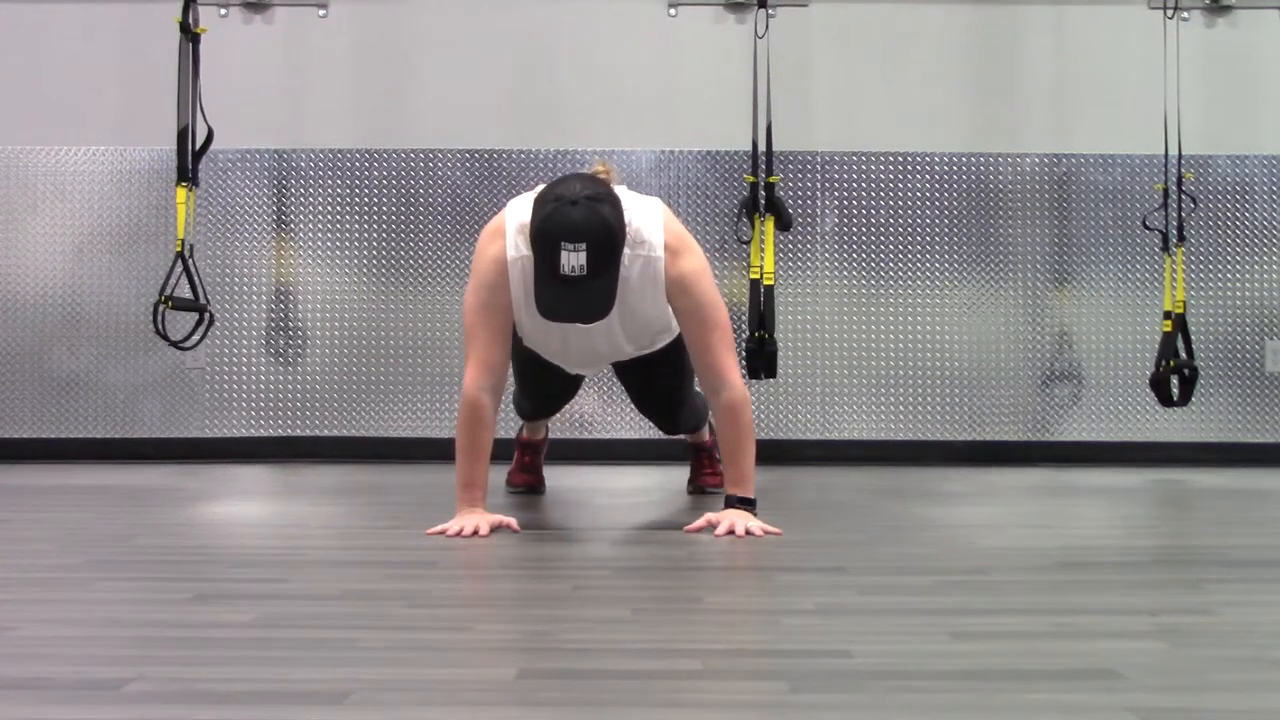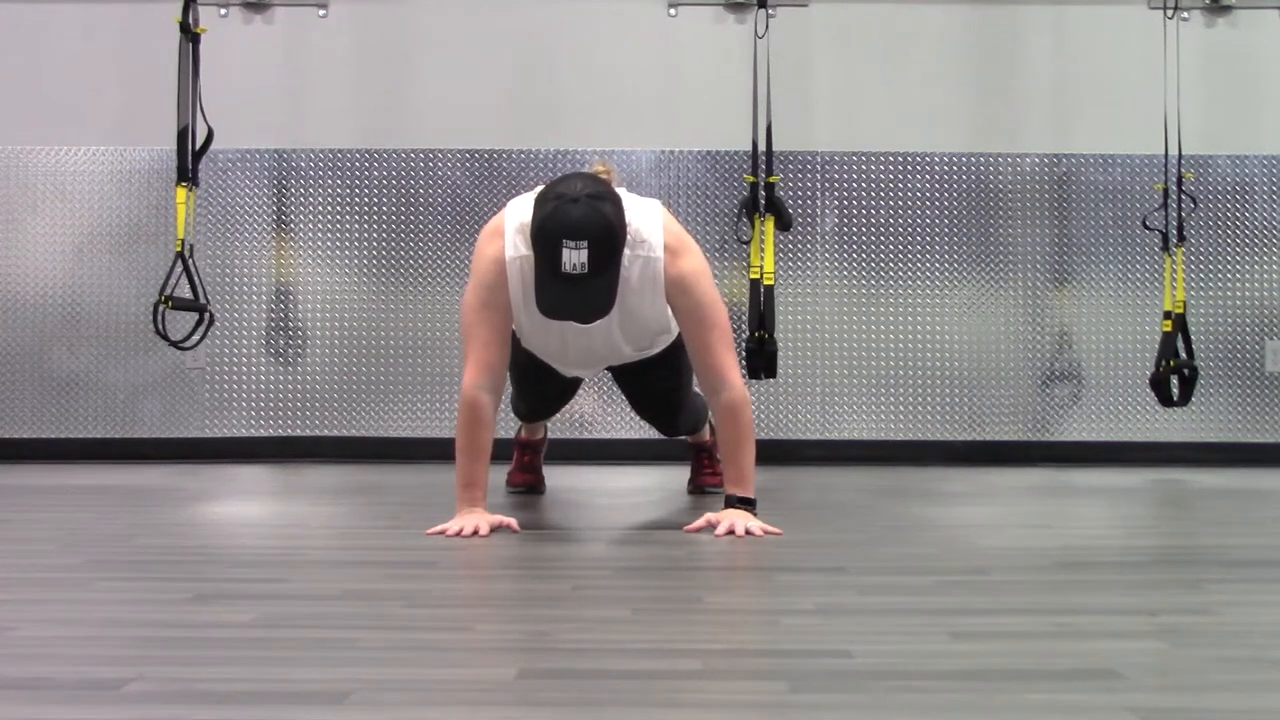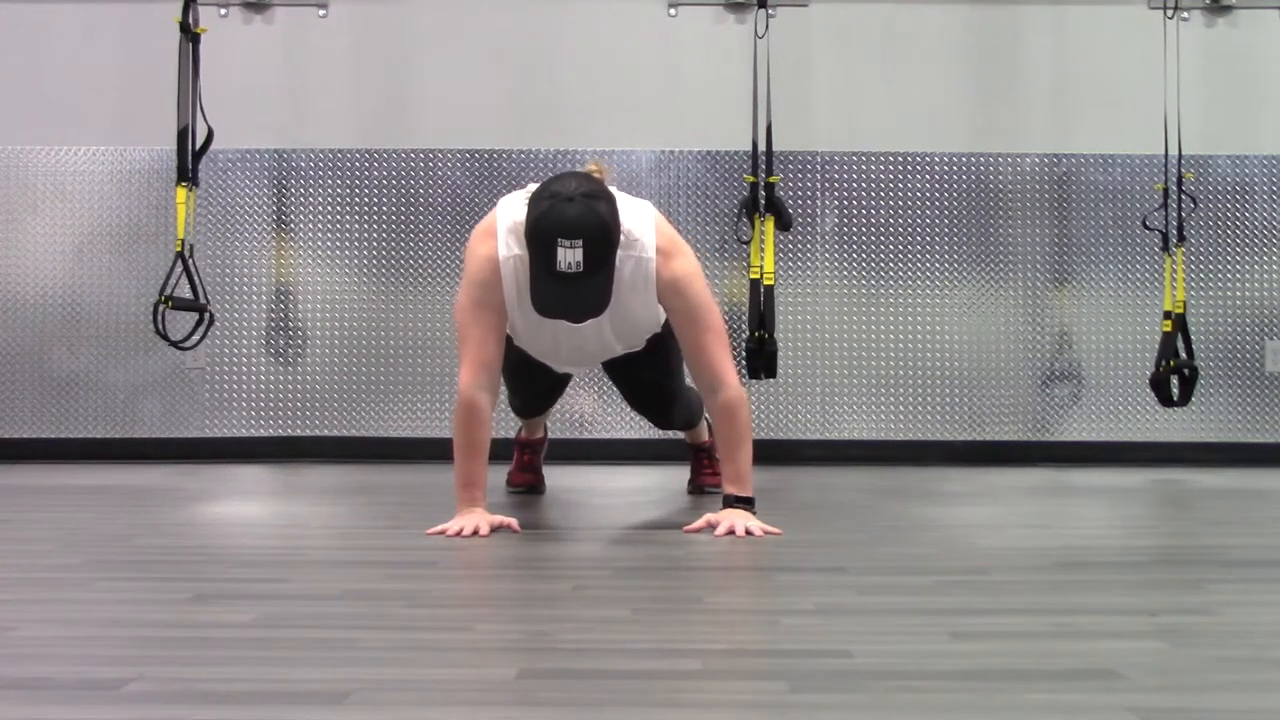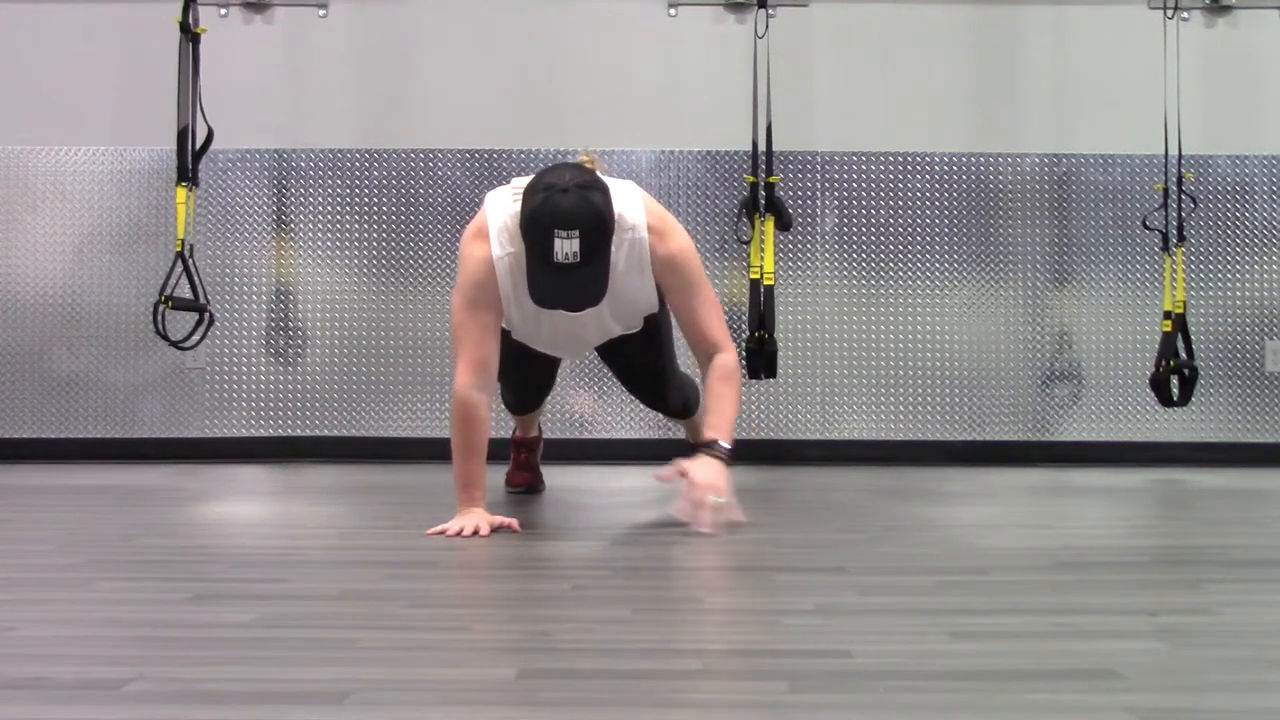
dt=0.3s
person 1, frame 1
left shoulder: (669, 248)
right shoulder: (502, 244)
left elbow: (726, 384)
right elbow: (480, 385)
left wrist: (740, 502)
right wrist: (470, 506)
left ankle: (704, 441)
right ankle: (531, 439)
person 1, frame 2
left shoulder: (668, 248)
right shoulder: (501, 244)
left elbow: (726, 384)
right elbow: (479, 384)
left wrist: (740, 503)
right wrist: (470, 506)
left ankle: (704, 440)
right ankle: (530, 440)
person 1, frame 3
left shoulder: (660, 251)
right shoulder: (493, 244)
left elbow: (723, 384)
right elbow: (475, 384)
left wrist: (738, 501)
right wrist: (471, 506)
right knee: (528, 398)
left ankle: (702, 440)
right ankle: (531, 439)
person 1, frame 4
left shoulder: (653, 232)
right shoulder: (487, 240)
left elbow: (720, 353)
right elbow: (471, 382)
left wrist: (714, 451)
right wrist: (471, 505)
right knee: (521, 387)
left ankle: (699, 438)
right ankle: (526, 439)
